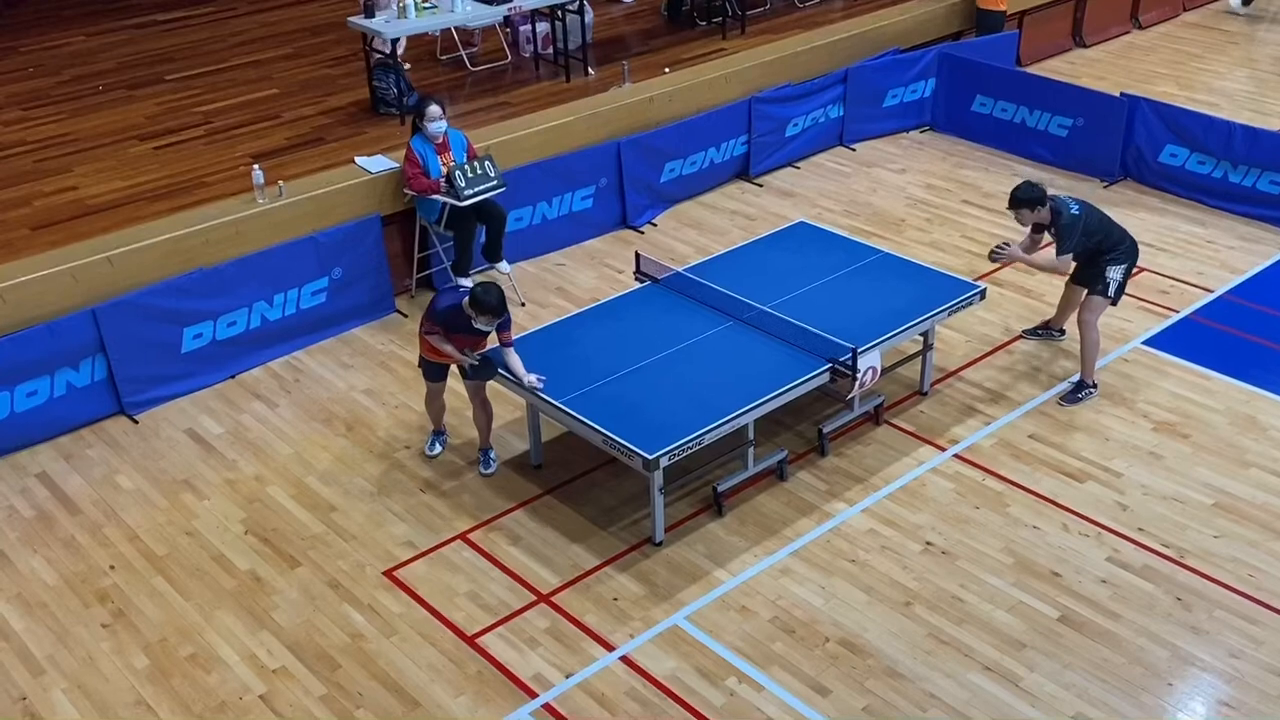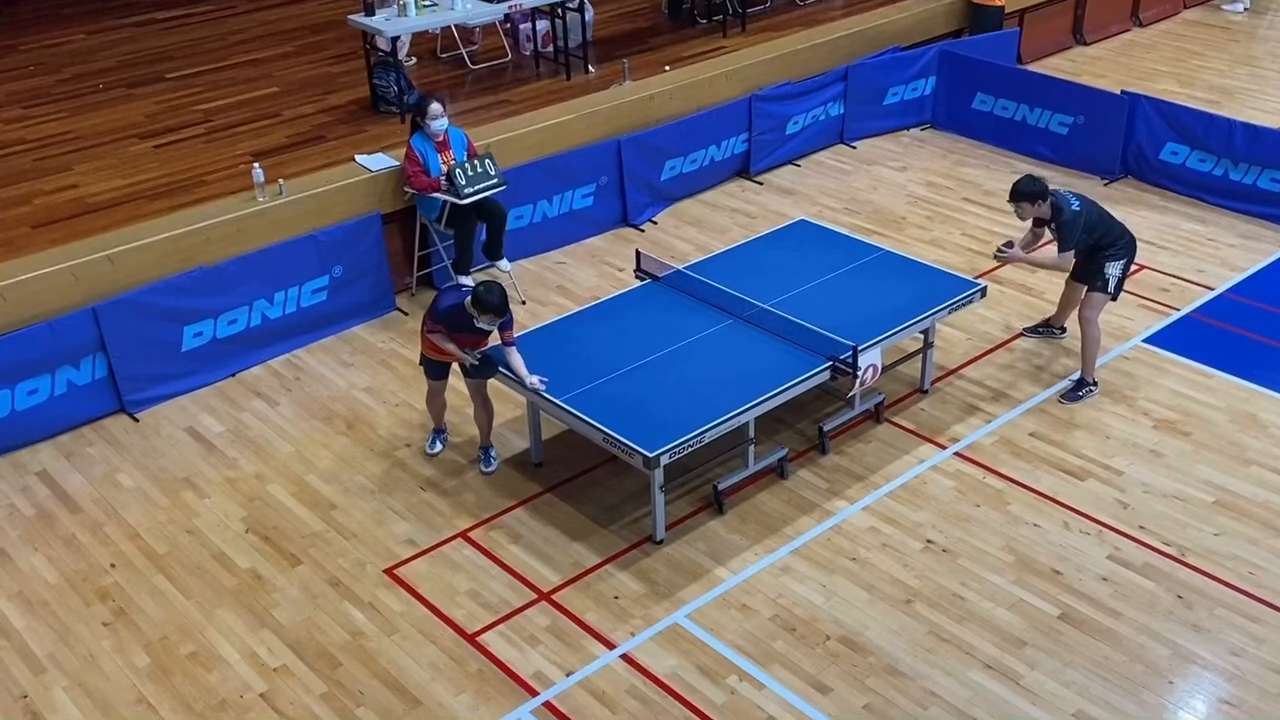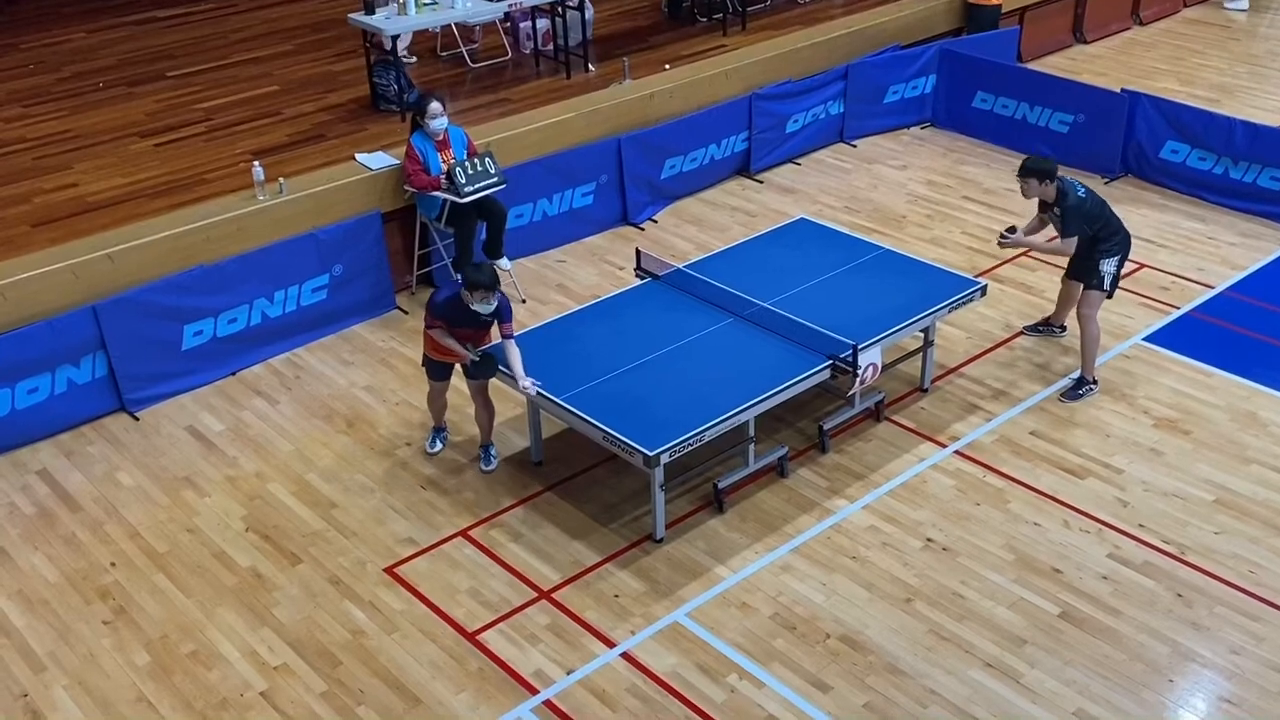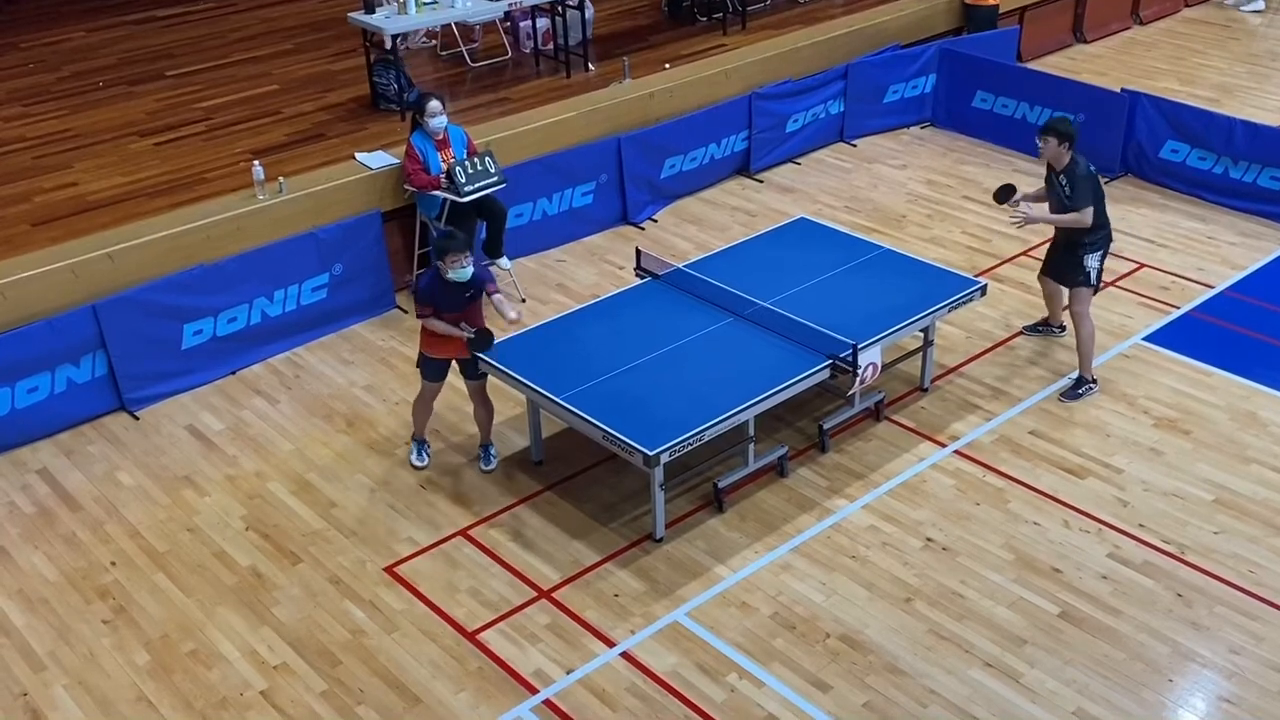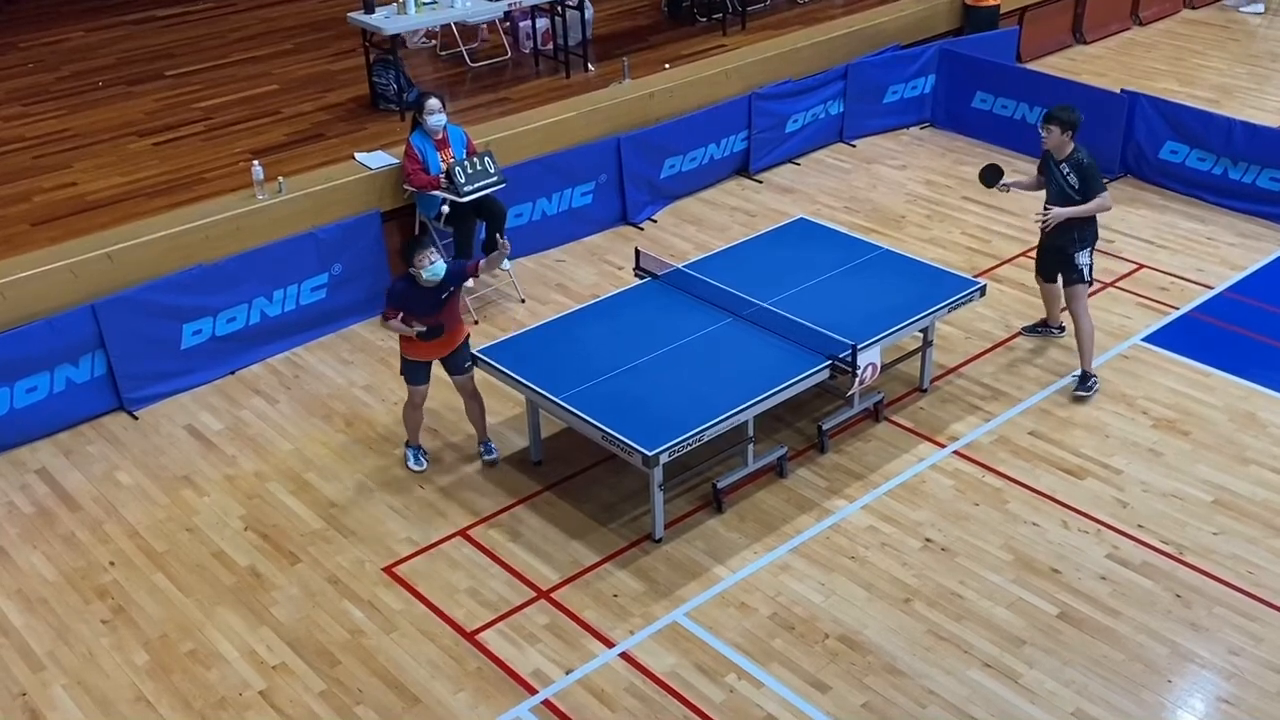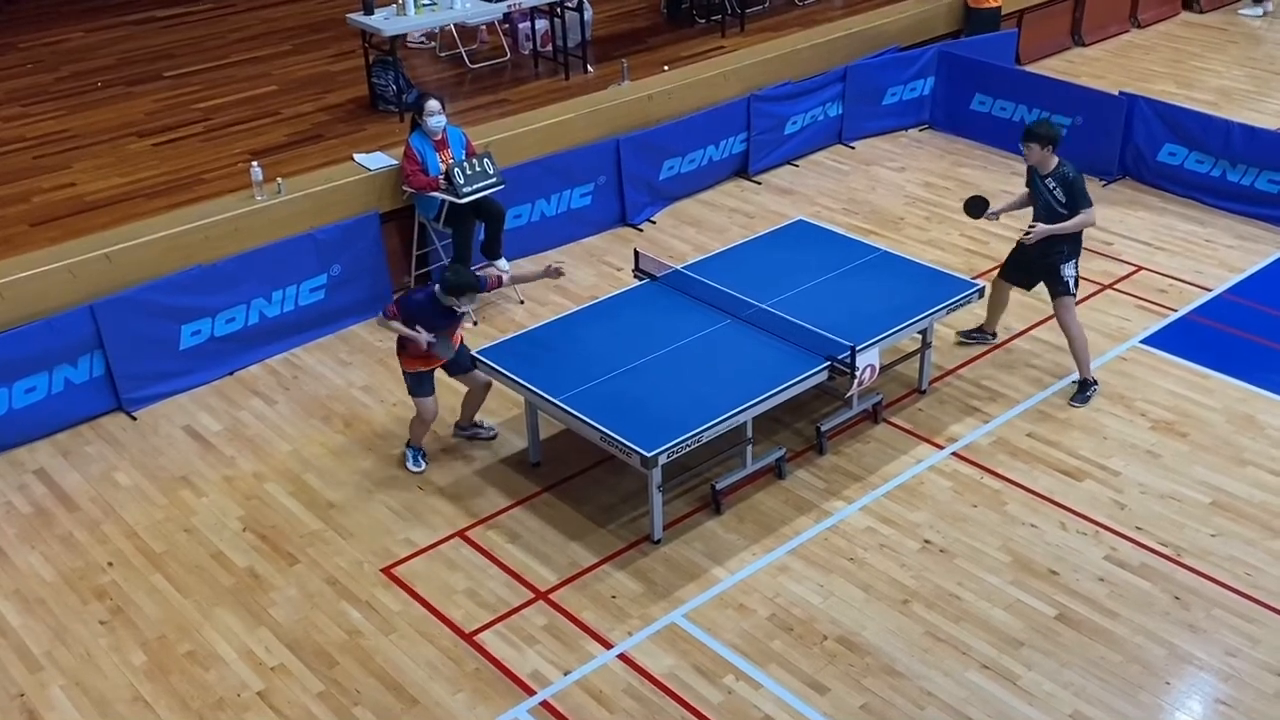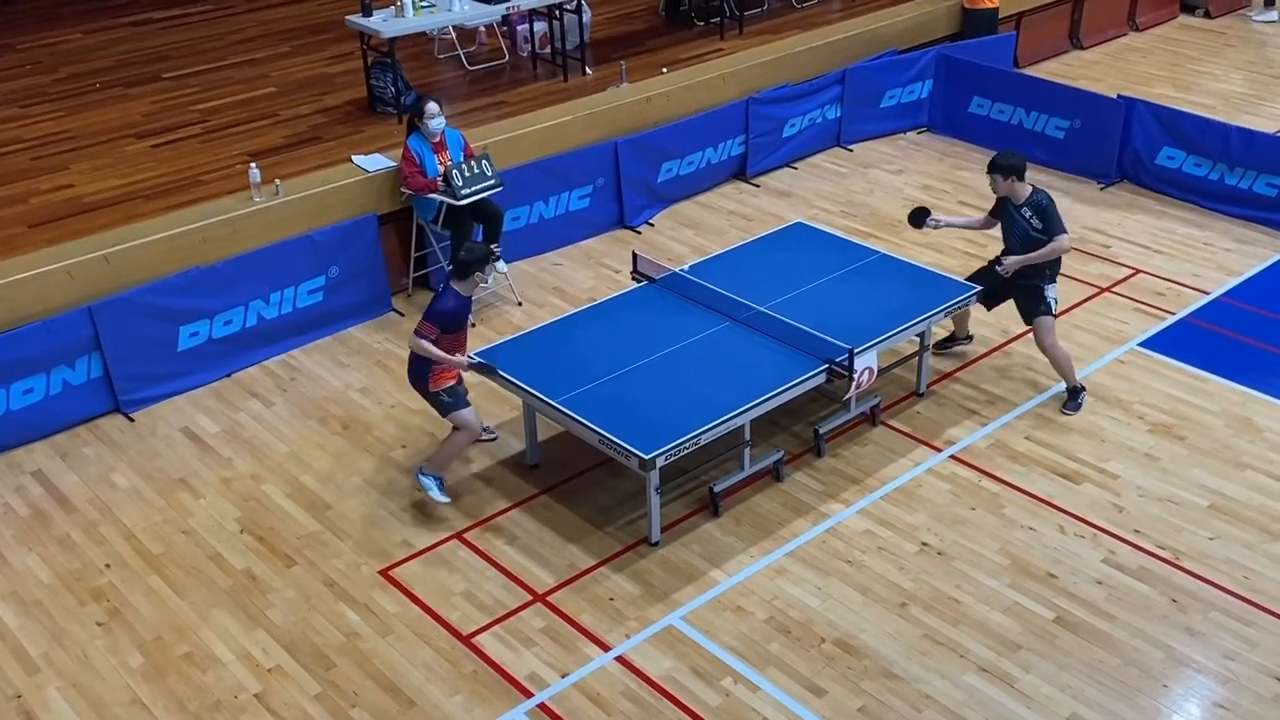
dt=0.4s
person 1, frame 1
left shoulder: (1067, 220)
right shoulder: (1045, 208)
left elbow: (1061, 267)
right elbow: (1034, 241)
left wrist: (1020, 257)
right wrist: (1012, 252)
left hip: (1117, 255)
right hip: (1094, 250)
left knee: (1087, 317)
right knee: (1073, 288)
left ankle: (1087, 384)
right ankle: (1055, 328)
person 1, frame 2
left shoulder: (1068, 216)
right shoulder: (1046, 203)
left elbow: (1063, 263)
right elbow: (1036, 233)
left wrist: (1021, 258)
right wrist: (1016, 248)
left hip: (1115, 251)
right hip: (1092, 246)
left knee: (1087, 313)
right knee: (1073, 286)
left ankle: (1087, 382)
right ankle: (1055, 326)
person 1, frame 3
left shoulder: (1071, 202)
right shoulder: (1049, 191)
left elbow: (1067, 249)
right elbow: (1042, 219)
left wrist: (1025, 243)
right wrist: (1020, 233)
left hip: (1110, 247)
right hip: (1088, 242)
left knee: (1086, 311)
right knee: (1070, 283)
left ankle: (1088, 380)
right ankle: (1055, 324)
person 1, frame 4
left shoulder: (1080, 173)
right shoulder: (1053, 165)
left elbow: (1085, 219)
left wrist: (1039, 218)
right wrist: (1025, 197)
left hip: (1090, 242)
right hip: (1066, 237)
left knee: (1078, 308)
right knee: (1047, 279)
left ankle: (1087, 379)
right ankle: (1054, 323)
person 1, frame 5
left shoulder: (1083, 163)
right shoulder: (1049, 155)
left elbow: (1105, 202)
left wrist: (1066, 212)
right wrist: (1013, 183)
left hip: (1077, 241)
right hip: (1052, 234)
left knee: (1077, 305)
right knee: (1045, 280)
left ankle: (1088, 375)
right ankle: (1053, 324)
person 1, frame 6
left shoulder: (1069, 177)
right shoulder: (1034, 169)
left elbow: (1089, 218)
left wrist: (1049, 230)
right wrist: (1002, 209)
left hip: (1061, 253)
right hip: (1033, 244)
left knee: (1066, 318)
right knee: (1000, 283)
left ankle: (1087, 381)
right ankle: (988, 331)
person 1, frame 7
left shoulder: (1042, 204)
right shoulder: (1005, 200)
left elbow: (1063, 244)
right elbow: (988, 221)
left wrist: (1021, 261)
right wrist: (946, 221)
left hip: (1037, 279)
right hip: (1005, 266)
left knee: (1046, 342)
left ankle: (1075, 388)
right ankle: (960, 336)
person 2, frame 1
left shoulder: (499, 314)
right shoulder: (442, 307)
left elbow: (508, 350)
right elbow: (430, 334)
left wrist: (524, 375)
right wrist: (460, 356)
left hip: (472, 350)
right hip: (437, 349)
left knee: (478, 397)
right knee: (435, 393)
left ankle: (485, 448)
right ankle: (438, 432)
person 2, frame 2
left shoulder: (501, 314)
right shoulder: (445, 306)
left elbow: (510, 350)
right elbow: (431, 332)
left wrist: (526, 376)
right wrist: (461, 354)
left hip: (474, 348)
right hip: (438, 346)
left knee: (479, 395)
right knee: (436, 391)
left ankle: (486, 446)
right ankle: (439, 430)
person 2, frame 3
left shoulder: (500, 302)
right shoulder: (441, 300)
left elbow: (509, 343)
right elbow: (433, 329)
left wrist: (520, 377)
right wrist: (462, 351)
left hip: (476, 347)
right hip: (440, 348)
left knee: (481, 396)
right knee: (437, 391)
left ankle: (486, 445)
right ankle: (439, 428)
person 2, frame 4
left shoulder: (479, 273)
right shoulder: (426, 284)
left elbow: (496, 298)
right elbow: (427, 320)
left wrist: (508, 312)
right wrist: (458, 332)
right hip: (436, 346)
left knee: (479, 395)
right knee: (428, 394)
left ankle: (486, 444)
right ankle: (418, 440)
person 2, frame 5
left shoulder: (453, 270)
right shoulder: (400, 289)
left elbow: (485, 266)
right elbow: (387, 321)
left wrist: (500, 254)
right wrist: (412, 331)
left hip: (454, 339)
right hip: (416, 349)
left knee: (468, 389)
right knee: (416, 400)
left ankle: (484, 441)
right ankle: (413, 446)
person 2, frame 6
left shoulder: (469, 286)
right shoulder: (417, 301)
left elbow: (507, 279)
right elbow: (384, 319)
left wrist: (543, 274)
right wrist: (414, 336)
left hip: (450, 346)
right hip: (416, 358)
left knee: (482, 382)
right knee: (428, 414)
left ankle: (464, 426)
right ankle: (413, 448)
person 2, frame 7
left shoulder: (456, 279)
right shoulder: (448, 306)
right elbow: (417, 342)
left wrist: (484, 258)
right wrist: (453, 360)
left hip: (442, 366)
right hip: (433, 375)
left knee: (461, 394)
right knee: (471, 426)
left ankle: (466, 431)
right ankle: (430, 472)
person 3, frame 1
left shoulder: (457, 136)
right shoulder: (416, 146)
left elbow: (474, 162)
right elbow: (413, 181)
right wrist: (436, 186)
right hip: (437, 202)
left knee: (498, 214)
right knee: (467, 222)
left ankle: (493, 256)
right ankle: (461, 273)
person 3, frame 2
left shoulder: (457, 134)
right shoulder: (416, 145)
left elbow: (474, 160)
right elbow: (413, 179)
right wrist: (437, 183)
right hip: (437, 200)
left knee: (498, 212)
right knee: (467, 220)
left ankle: (494, 254)
right ankle: (462, 271)
person 3, frame 3
left shoulder: (457, 133)
right shoulder: (416, 143)
right elbow: (414, 178)
right wrist: (437, 182)
right hip: (438, 199)
left knee: (498, 211)
right knee: (467, 218)
left ankle: (494, 253)
right ankle: (462, 268)
person 3, frame 4
left shoulder: (457, 132)
right shoulder: (416, 143)
right elbow: (413, 177)
right wrist: (437, 181)
right hip: (437, 198)
left knee: (498, 210)
right knee: (467, 218)
left ankle: (494, 252)
person 3, frame 5
left shoulder: (457, 132)
right shoulder: (415, 142)
right elbow: (412, 177)
right wrist: (436, 181)
right hip: (438, 199)
left knee: (498, 211)
right knee: (467, 219)
left ankle: (493, 253)
person 3, frame 6
left shoulder: (456, 134)
right shoulder: (415, 143)
right elbow: (412, 178)
right wrist: (436, 182)
right hip: (436, 199)
left knee: (496, 211)
right knee: (465, 220)
left ankle: (493, 253)
person 3, frame 7
left shoulder: (454, 135)
right shoulder: (413, 145)
left elbow: (471, 161)
right elbow: (410, 180)
right wrist: (434, 184)
right hip: (435, 201)
left knee: (495, 213)
right knee: (464, 222)
left ankle: (490, 255)
